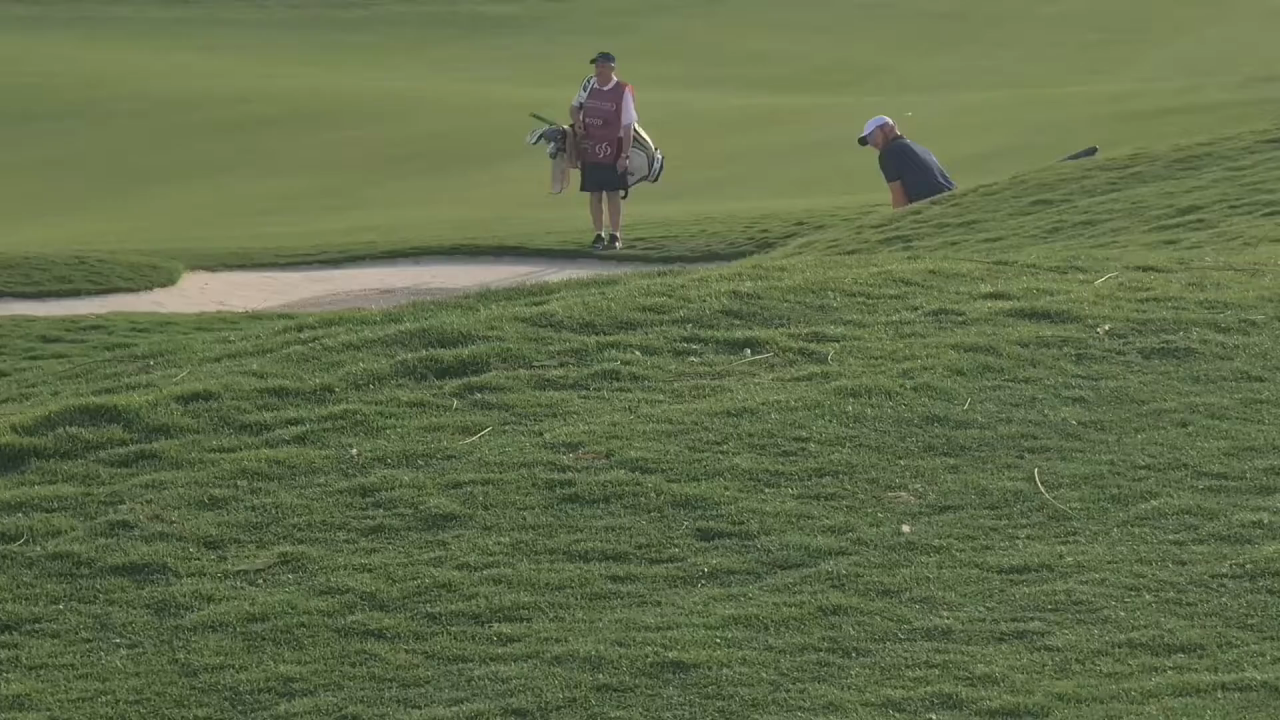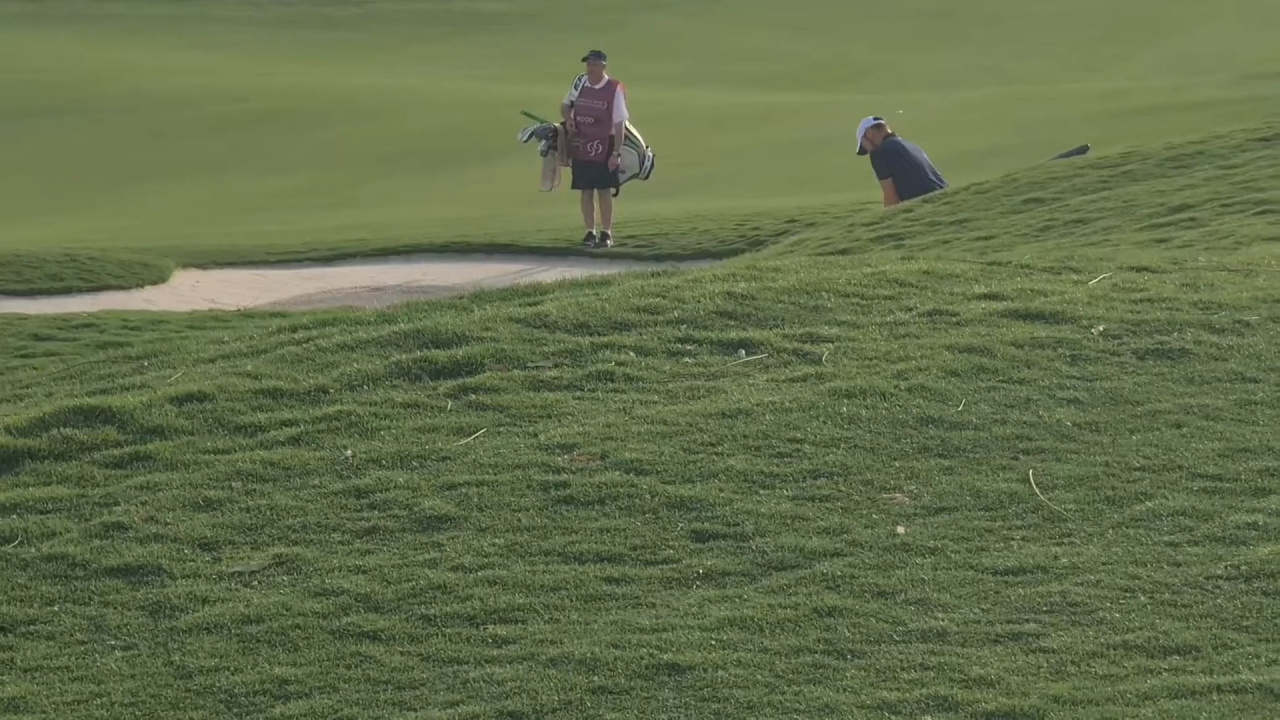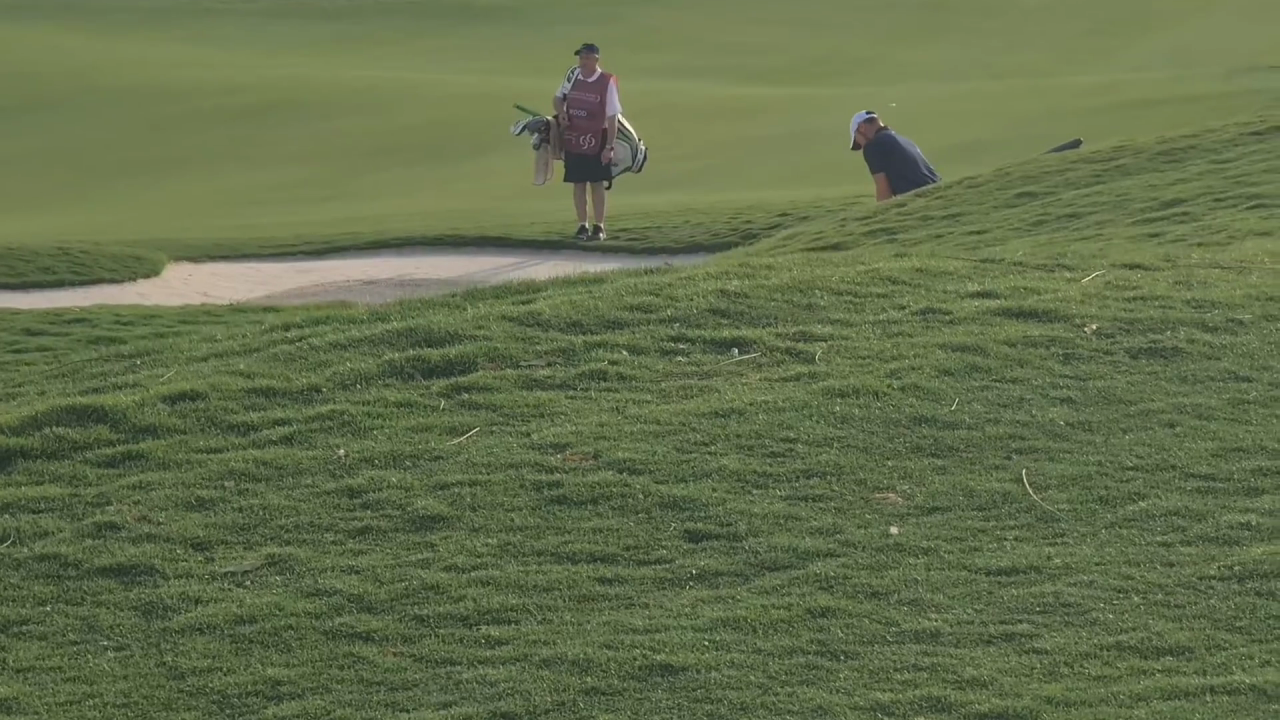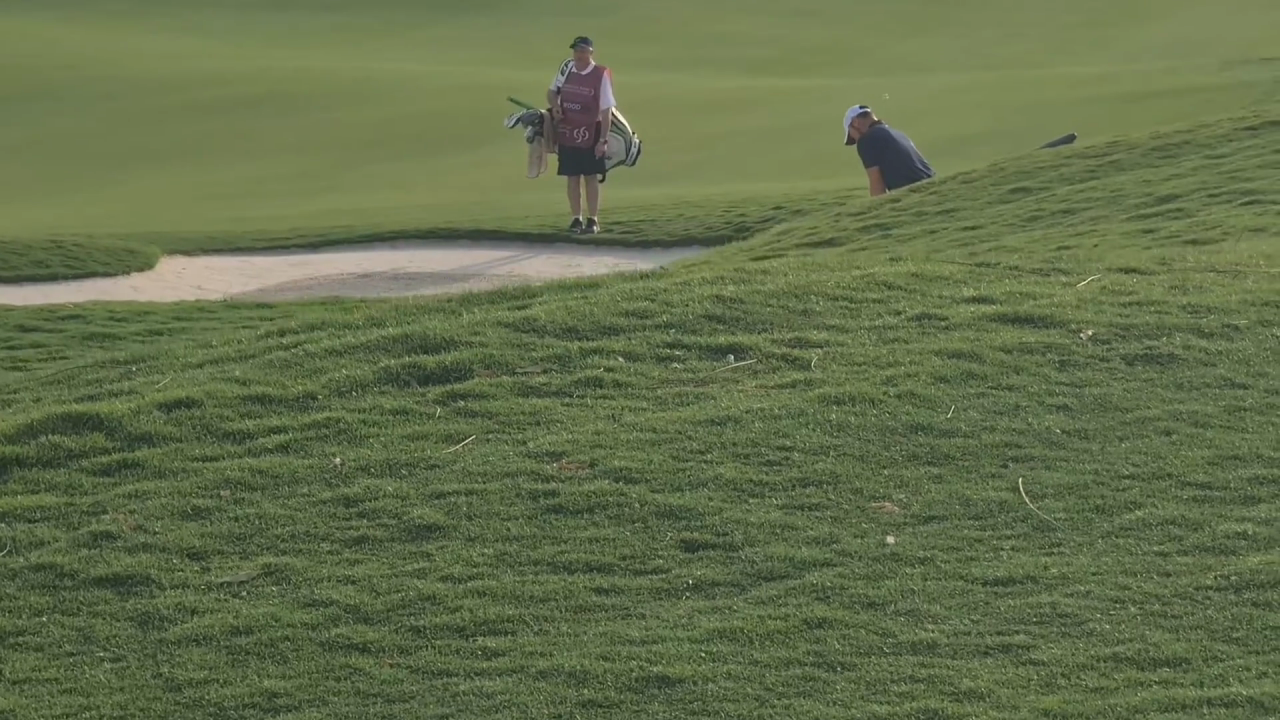
dt=0.3s
person 1, frame 1
left shoulder: (623, 90)
right shoulder: (588, 84)
left elbow: (628, 125)
right elbow: (575, 107)
left wrist: (624, 155)
right wrist: (577, 121)
left hip: (612, 149)
right hip: (589, 148)
left knee: (613, 193)
right knee: (594, 193)
left ankle: (615, 236)
right ankle: (599, 234)
person 1, frame 2
left shoulder: (614, 88)
right shoulder: (580, 82)
left elbow: (619, 123)
right elbow: (566, 105)
left wrist: (616, 153)
right wrist: (568, 119)
left hip: (603, 147)
right hip: (580, 146)
left knee: (604, 191)
right knee: (586, 191)
left ankle: (606, 233)
right ankle: (590, 232)
person 1, frame 3
left shoulder: (608, 81)
right shoulder: (572, 75)
left elbow: (612, 116)
right elbow: (558, 98)
left wrist: (609, 146)
right wrist: (561, 112)
left hip: (596, 140)
right hip: (573, 139)
left knee: (597, 184)
right knee: (578, 184)
left ankle: (599, 227)
right ankle: (583, 225)
person 1, frame 4
left shoulder: (601, 74)
right shoulder: (566, 68)
left elbow: (606, 110)
right elbow: (552, 91)
left wrist: (603, 140)
right wrist: (554, 105)
left hip: (590, 134)
right hip: (566, 132)
left knee: (591, 177)
right knee: (572, 177)
left ankle: (593, 220)
right ankle: (576, 218)
